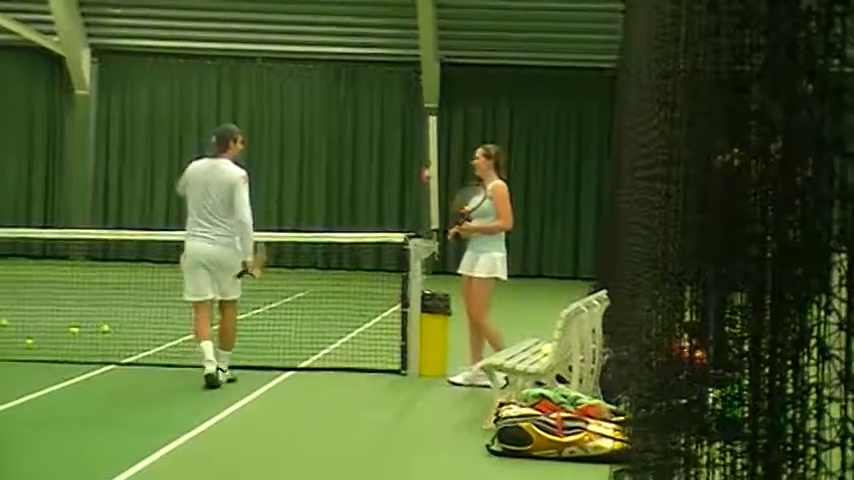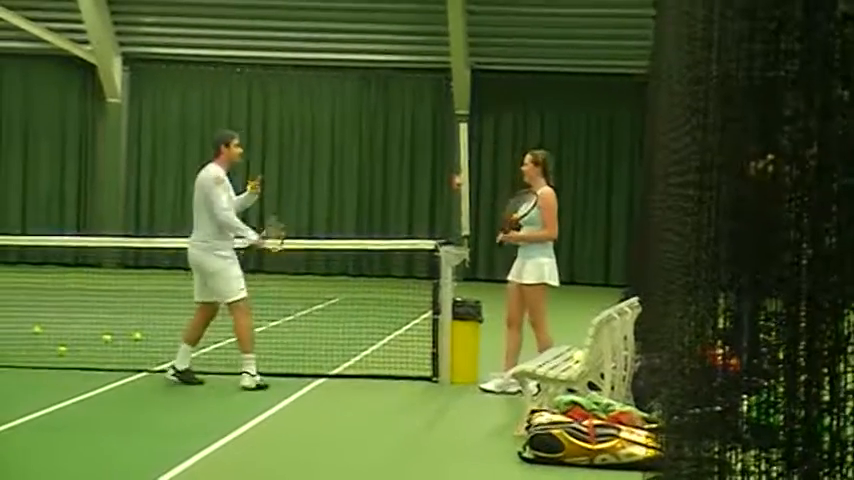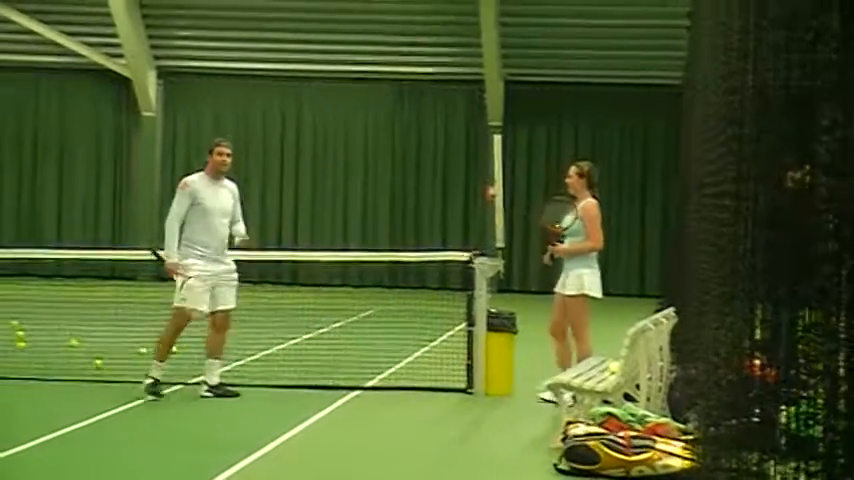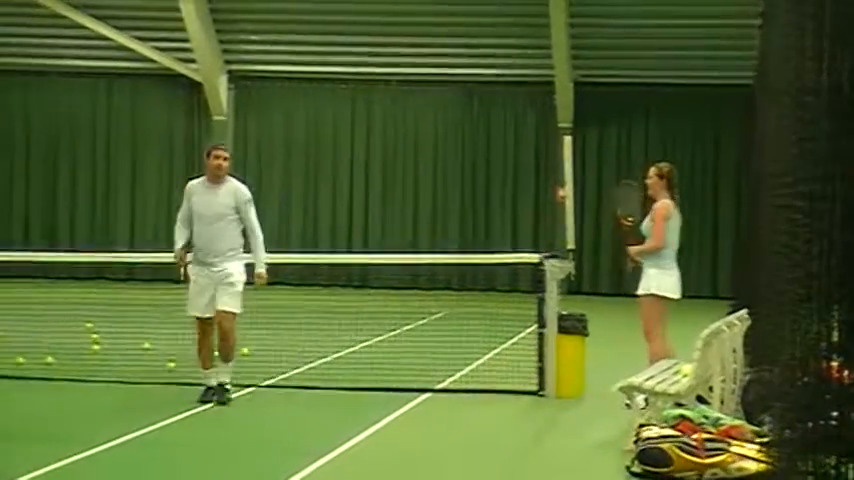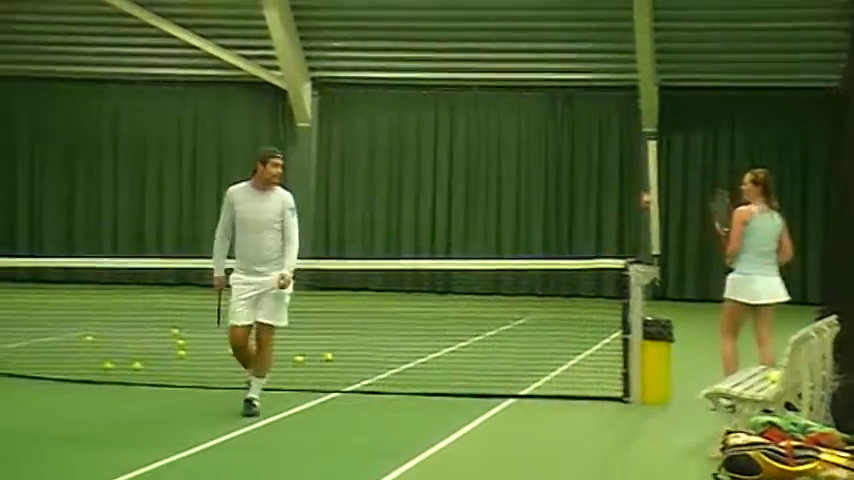
dt=0.5s
person 1, frame 1
left shoulder: (193, 168)
right shoulder: (237, 175)
left elbow: (182, 190)
right elbow: (243, 217)
right wrist: (247, 254)
left hip: (195, 247)
right hip: (225, 250)
left knee: (202, 311)
right knee: (228, 308)
left ankle: (209, 365)
right ankle: (222, 368)
person 1, frame 2
left shoulder: (208, 174)
right shoulder: (216, 176)
left elbow: (230, 207)
right elbow: (224, 216)
left wrist: (251, 194)
right wrist: (252, 235)
left hip: (202, 251)
right hip: (216, 253)
left knee: (206, 310)
right knee: (241, 309)
left ankle: (179, 367)
right ankle: (249, 373)
person 1, frame 3
left shoulder: (231, 189)
right shoulder: (190, 184)
left elbow: (238, 222)
right elbow: (173, 221)
left wrist: (241, 234)
right wrist: (171, 257)
left hip: (223, 264)
right hip: (194, 263)
left knee: (221, 322)
right knee: (180, 319)
left ankle: (212, 382)
right ankle: (154, 375)
person 1, frame 4
left shoulder: (239, 191)
right shoulder: (192, 188)
left elbow: (254, 230)
right elbow: (183, 222)
left wrist: (260, 265)
right wrist: (179, 247)
left hip: (231, 267)
right hip: (200, 268)
left knee: (225, 326)
right knee: (204, 329)
left ankle: (224, 382)
right ankle: (210, 383)
person 1, frame 5
left shoulder: (285, 198)
right shoulder: (234, 194)
left elbow: (292, 239)
right elbow: (223, 233)
left wrist: (287, 271)
right wrist: (218, 269)
left hip: (273, 278)
right hip: (243, 276)
left knee: (265, 339)
right knee: (237, 340)
left ankle: (254, 395)
right ankle: (255, 375)
person 2, frame 1
left shoulder: (499, 187)
right shoulder: (480, 188)
left elbow: (506, 224)
left wrist: (475, 228)
right wrist: (464, 230)
left hip: (489, 256)
right hip: (472, 254)
left knee: (479, 317)
right knee: (472, 316)
right ankle: (475, 370)
person 2, frame 2
left shoulder: (546, 194)
right shoulder: (530, 194)
left elbow: (551, 233)
left wrist: (520, 236)
right wrist: (512, 236)
left hip: (538, 263)
right hip: (522, 261)
left knee: (538, 323)
right knee: (512, 321)
right ankle: (508, 377)
person 2, frame 3
left shoulder: (589, 206)
right shoulder: (577, 206)
left elbow: (596, 244)
left wrist: (566, 250)
right wrist: (559, 250)
left hip: (581, 274)
right hip: (569, 274)
left knee: (579, 335)
right knee: (556, 330)
person 2, frame 4
left shoulder: (661, 207)
right shoulder: (671, 207)
left elbow: (658, 243)
left wrist: (636, 250)
right wrist: (642, 253)
left hip: (657, 274)
right hip: (665, 272)
left knee: (652, 335)
right knee: (659, 336)
person 2, frame 5
left shoulder: (742, 212)
right shoulder: (777, 217)
left elbow: (733, 250)
right elbow: (787, 254)
left wrist: (730, 259)
left hip: (744, 280)
right hip: (769, 281)
left knee: (728, 336)
right knee: (764, 340)
